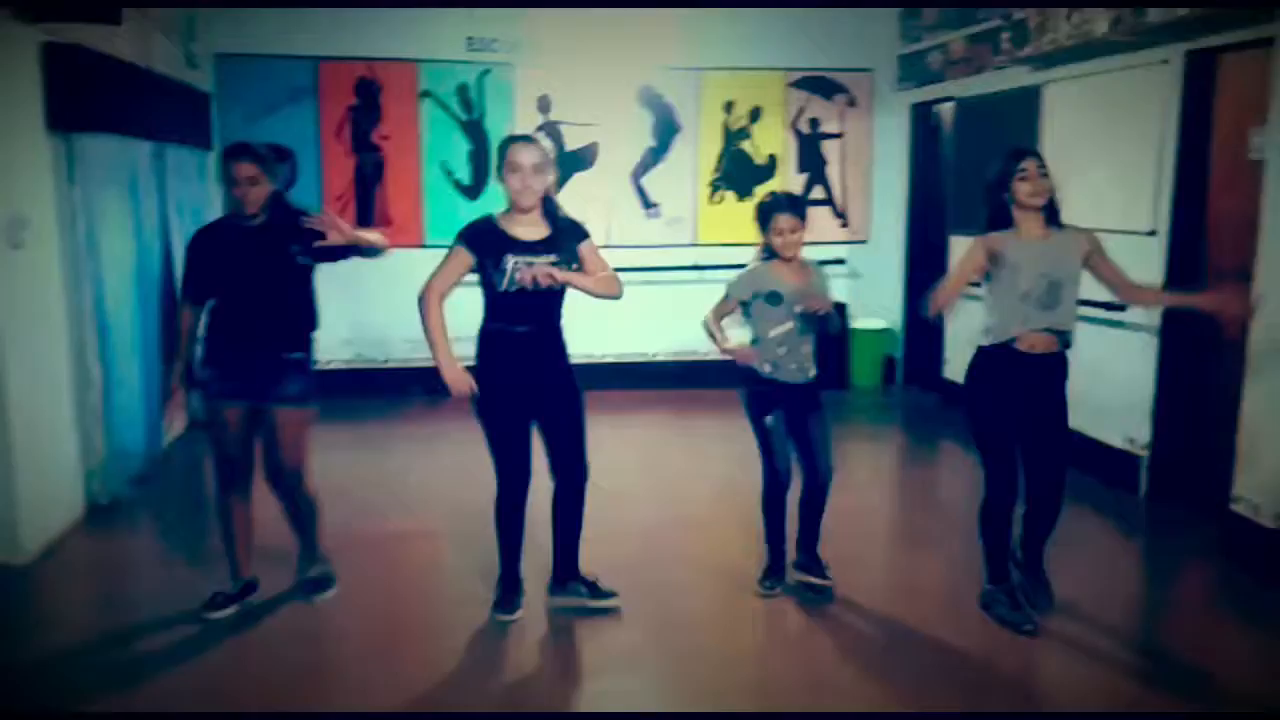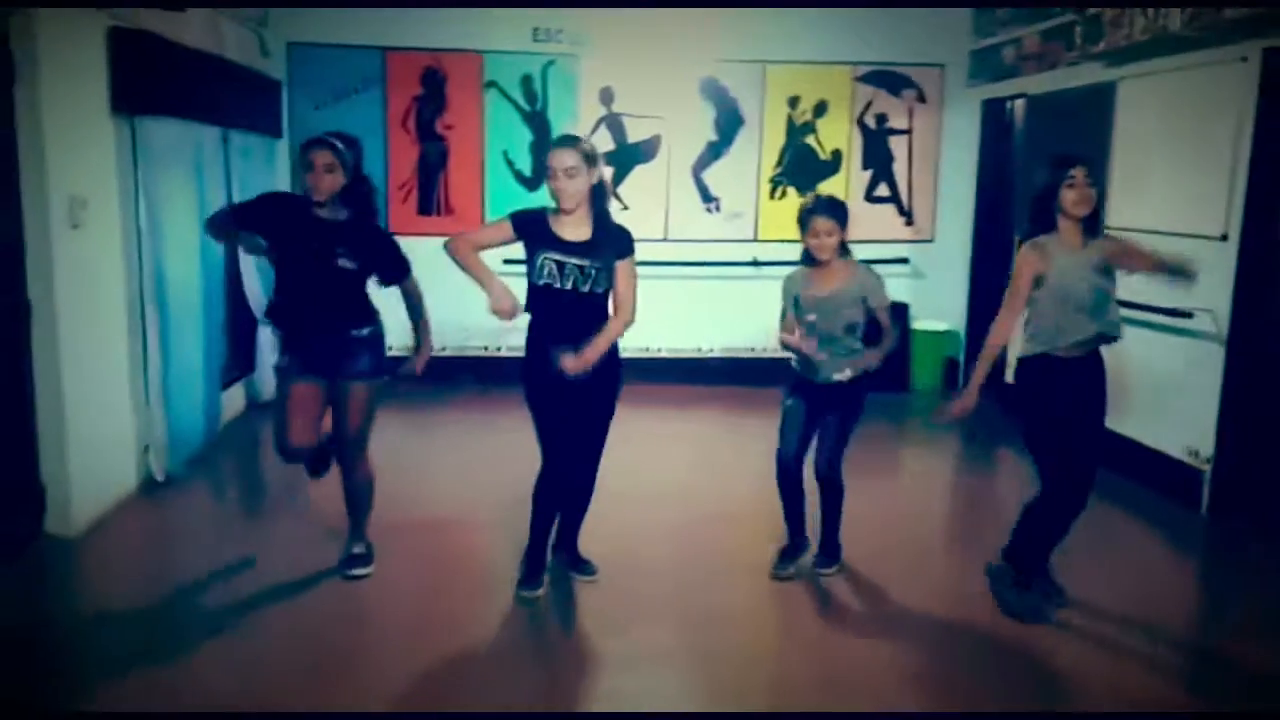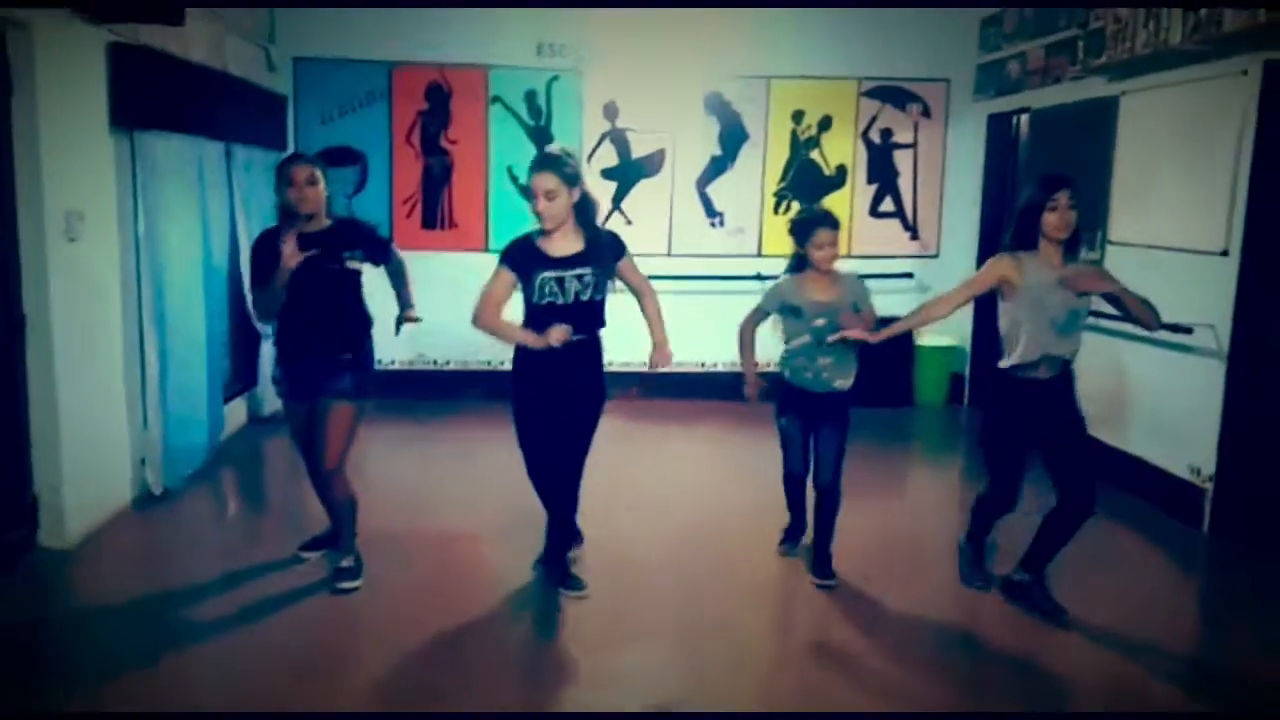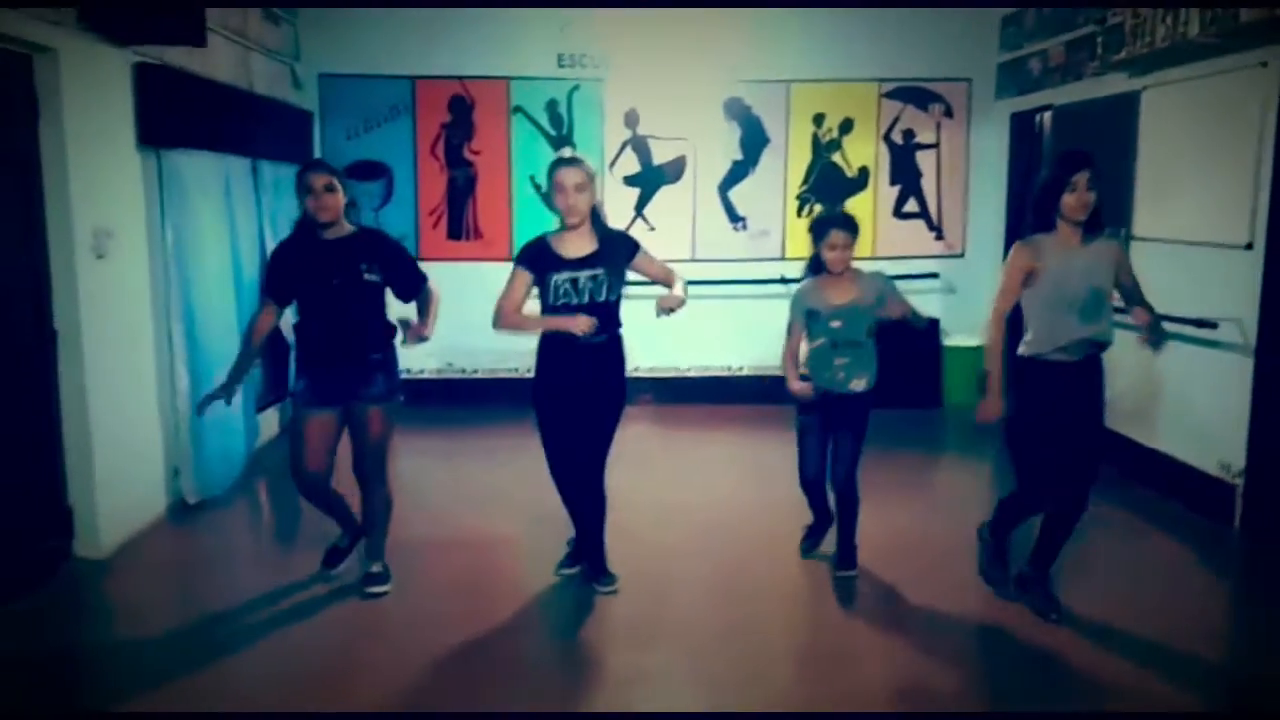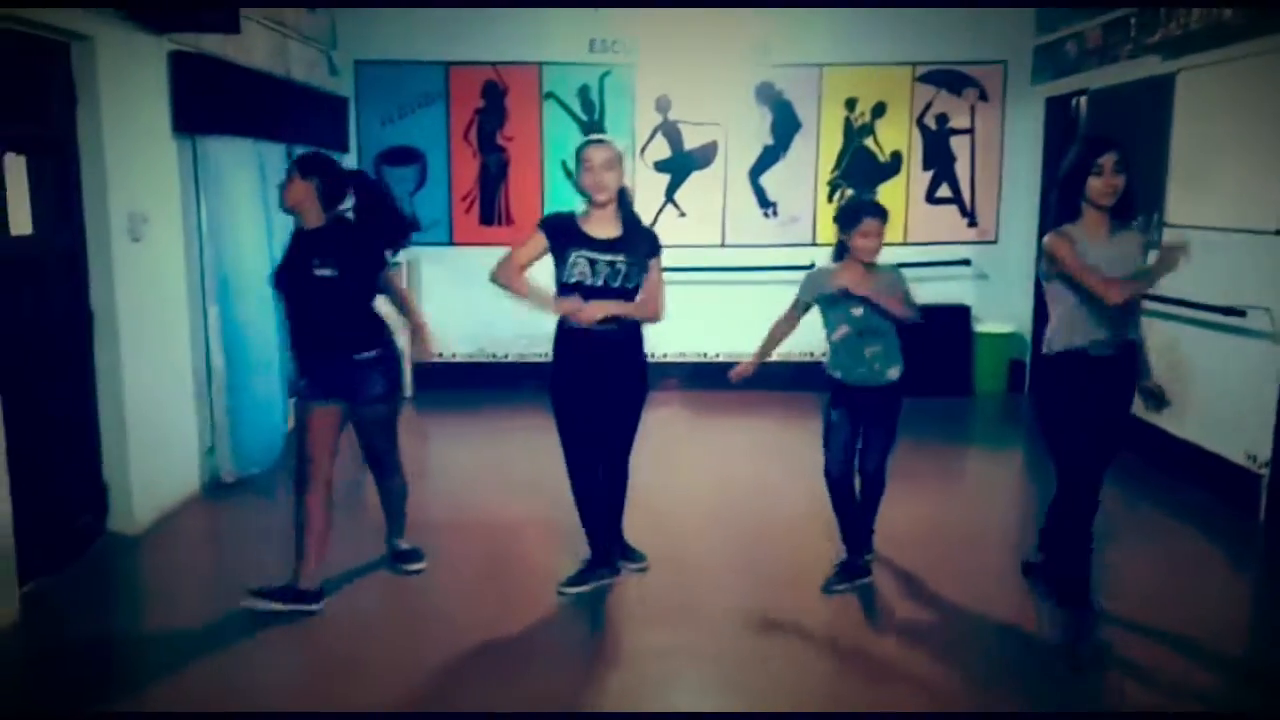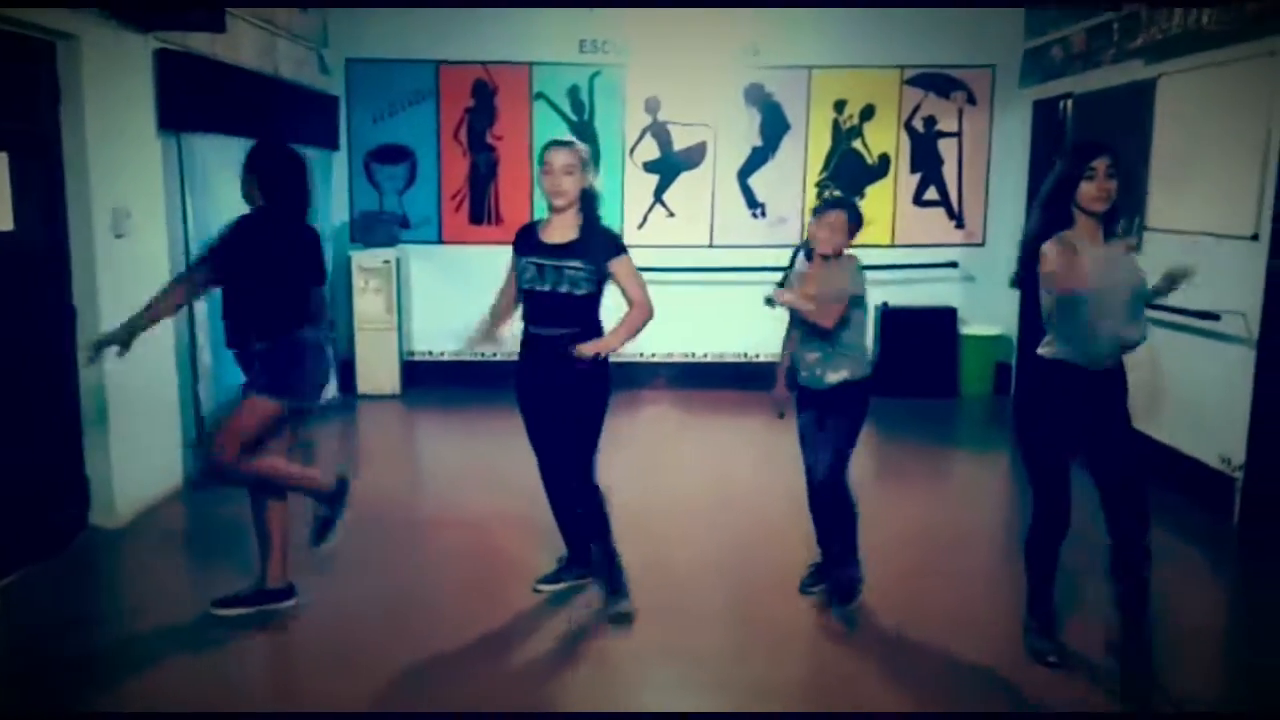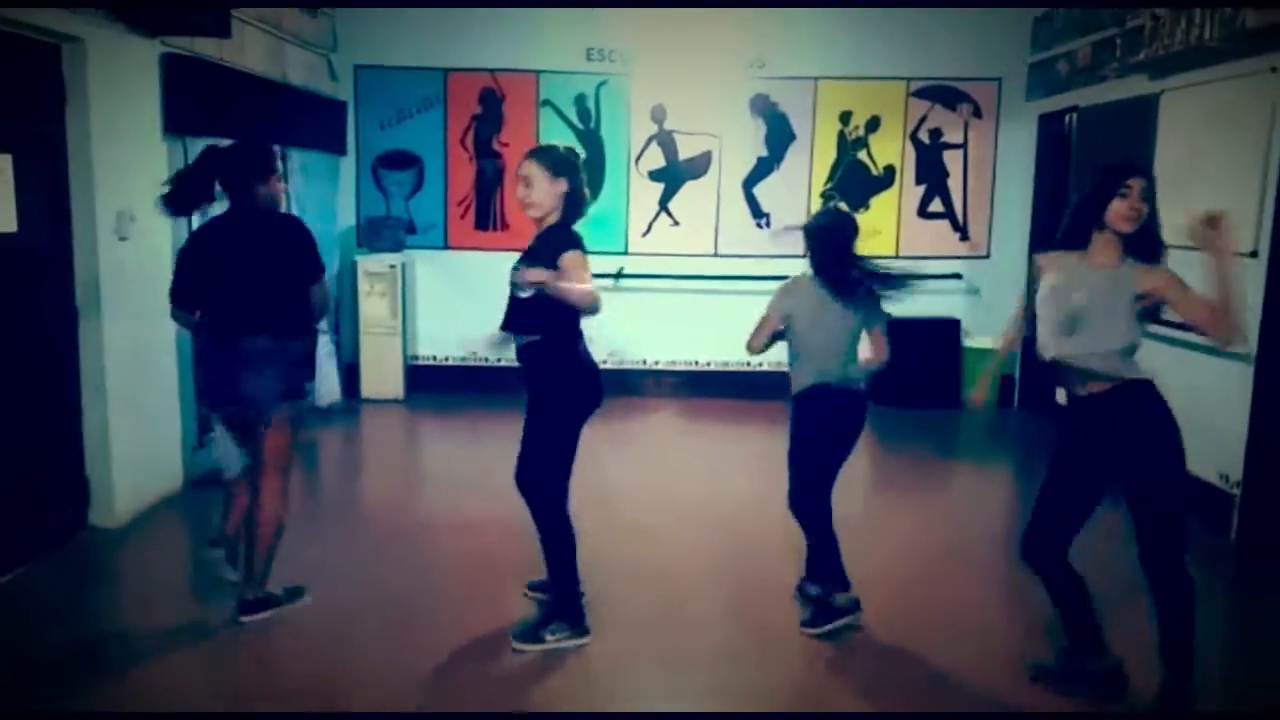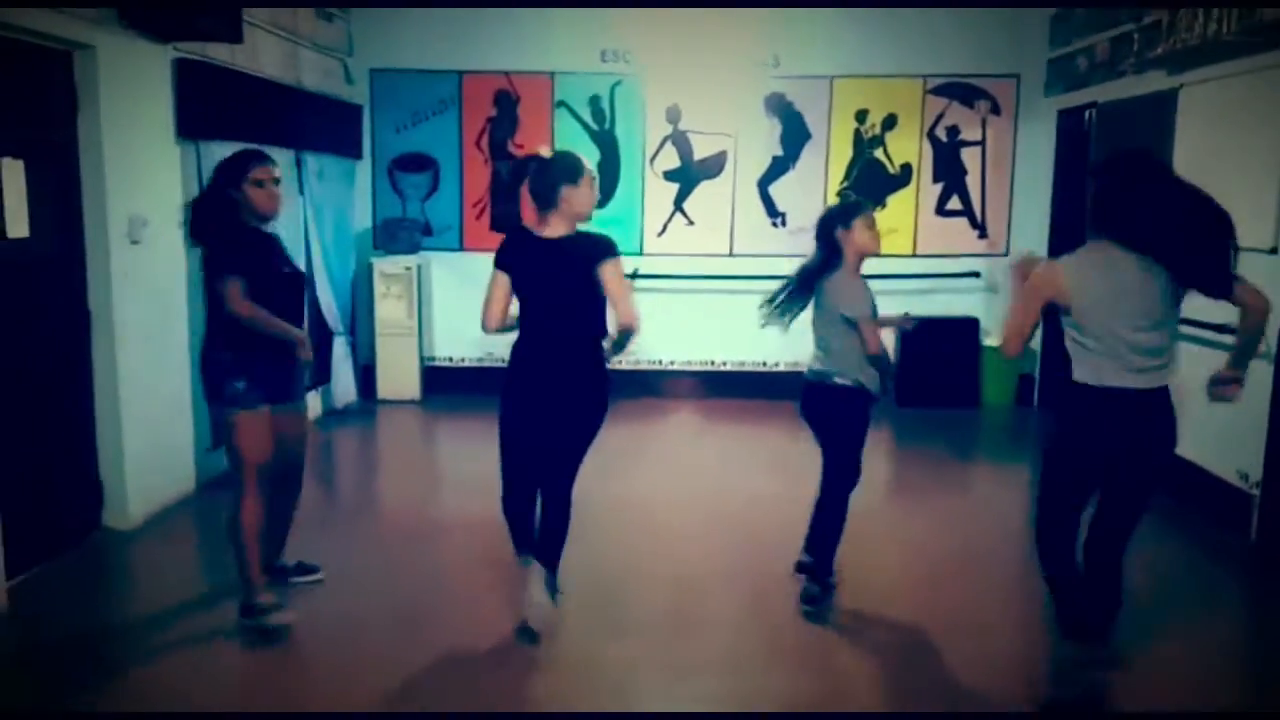
dt=0.3s
person 1, frame 1
left shoulder: (1078, 243)
right shoulder: (990, 247)
left elbow: (1129, 291)
right elbow: (938, 304)
left wrist: (1206, 300)
right wrist: (960, 276)
left hip: (1048, 374)
right hip: (997, 372)
left knee: (1048, 484)
right knee: (1002, 482)
left ankle: (1031, 561)
right ankle: (997, 584)
person 1, frame 2
left shoulder: (1108, 247)
right shoulder: (1036, 252)
left elbow: (1184, 274)
right elbow: (1004, 323)
left wrist: (1147, 262)
right wrist: (972, 388)
left hip: (1088, 375)
right hip: (1044, 376)
left knee: (1079, 486)
right knee: (1062, 485)
left ankle: (1034, 567)
right ankle: (1011, 570)
person 1, frame 3
left shoulder: (1088, 274)
right shoulder: (1009, 266)
left elbow: (1150, 320)
right elbow: (946, 304)
left wrist: (1112, 290)
right wrist: (884, 333)
left hip: (1059, 395)
right hip: (1014, 393)
left knee: (1080, 498)
right knee: (1004, 495)
left ankle: (1027, 578)
right ankle: (972, 549)
person 1, frame 4
left shoulder: (1111, 251)
right shoulder: (1029, 251)
left elbow: (1137, 302)
right elbow: (998, 320)
left wrist: (1149, 321)
right wrist: (995, 389)
left hip: (1086, 379)
right hip: (1035, 378)
left knee: (1075, 491)
right knee: (1038, 488)
left ankle: (1034, 574)
right ankle: (993, 534)
person 1, frame 5
left shoulder: (1133, 239)
right shoulder: (1060, 241)
right elbow: (1110, 293)
left wrist: (1143, 374)
right wrist: (1161, 268)
left hip: (1113, 373)
right hip: (1066, 375)
left knee: (1080, 487)
right knee: (1080, 492)
left ankle: (1047, 563)
right ankle: (1075, 606)
person 1, frame 6
left shoulder: (1124, 251)
right shoulder: (1058, 247)
right elbow: (1063, 279)
left wrist: (1162, 288)
right wrist: (1068, 283)
left hip: (1107, 392)
right hip: (1050, 389)
left knee: (1132, 520)
right knee: (1053, 515)
left ankle: (1135, 644)
right ankle: (1039, 619)
person 1, frame 7
left shoulder: (1146, 276)
right shoulder: (1050, 263)
left elbow: (1223, 328)
right elbow: (1023, 323)
left wrist: (1219, 254)
right wrist: (989, 374)
left hip: (1135, 421)
right hip: (1083, 424)
left knee: (1162, 561)
right knee: (1041, 545)
left ankle: (1178, 678)
right ankle: (1090, 654)
person 1, frame 8
left shoulder: (1059, 272)
right shoulder: (1174, 264)
left elbow: (1012, 348)
right elbow: (1257, 304)
left wrist: (1022, 282)
right wrist: (1235, 368)
left hip: (1086, 417)
right hip: (1153, 419)
left knee: (1054, 539)
right knee: (1106, 548)
left ankle: (1080, 655)
right ankle: (1088, 654)
person 2, frame 1
left shoulder: (570, 232)
right shoulder: (482, 234)
left elbow: (612, 287)
right elbow: (431, 295)
left wrist: (555, 273)
right wrist: (446, 360)
left hip: (553, 365)
right hip: (499, 367)
left knee: (573, 472)
right knee: (514, 478)
left ankle: (567, 577)
right ankle: (509, 580)
person 2, frame 2
left shoulder: (615, 237)
right shoulder: (531, 224)
left elbow: (624, 312)
right elbow: (458, 243)
left wrist: (586, 358)
right wrist: (494, 287)
left hip: (597, 363)
right hip: (544, 358)
left knee: (586, 463)
right knee: (557, 461)
left ankle: (568, 545)
right ankle: (535, 555)
person 2, frame 3
left shoulder: (605, 245)
right shoulder: (520, 252)
left elbow: (642, 290)
right elbow: (484, 316)
left wrist: (658, 337)
right wrist: (536, 340)
left hip: (583, 372)
right hip: (532, 375)
left knee: (567, 468)
right knee: (540, 466)
left ankle: (556, 553)
right ankle: (564, 535)
person 2, frame 4
left shoulder: (618, 245)
right shoulder: (535, 253)
left elbow: (672, 279)
right elbow: (503, 317)
left wrist: (674, 294)
right wrist: (561, 321)
left hip: (605, 372)
right hip: (554, 375)
left knee: (590, 467)
right knee: (563, 467)
left ankle: (593, 554)
right ankle: (584, 539)
person 2, frame 5
left shoulder: (643, 239)
right shoulder: (558, 227)
left elbow: (653, 310)
right elbow: (502, 273)
left wrist: (609, 307)
right wrist: (553, 301)
left hip: (624, 362)
right hip: (572, 361)
left knee: (614, 458)
right knee: (582, 462)
left ankle: (615, 539)
right ankle: (602, 557)
person 2, frame 6
left shoulder: (602, 240)
right shoulder: (526, 237)
left elbow: (642, 307)
right elbow: (509, 296)
left wrist: (608, 343)
right wrist: (489, 325)
left hip: (584, 373)
right hip: (535, 370)
left knee: (578, 475)
right knee: (552, 471)
left ankle: (610, 572)
right ankle: (578, 558)
person 2, frame 7
left shoulder: (558, 241)
right shoulder: (554, 240)
left elbow: (589, 298)
left wrist: (553, 282)
right wrist: (515, 328)
left hip: (559, 380)
right hip: (565, 376)
left knee: (546, 493)
right knee: (532, 479)
left ankle: (568, 616)
right ankle: (563, 577)
person 2, frame 8
left shoulder: (514, 248)
right shoulder: (597, 248)
left elbow: (492, 322)
right elbow: (626, 317)
right wrist: (617, 340)
left hip: (527, 382)
right hip: (585, 385)
left knee: (519, 484)
right knee: (559, 486)
left ankle: (531, 564)
right ankle: (545, 582)
person 3, frame 1
left shoulder: (299, 229)
right shoulder: (209, 241)
left elbow: (377, 246)
right elbow: (190, 309)
left wrist: (346, 235)
right wrist: (177, 375)
left hip: (286, 366)
right hip: (227, 369)
left knee: (286, 474)
right knee: (231, 478)
left ankle: (314, 560)
right ankle: (240, 579)
person 3, frame 2
left shoulder: (366, 233)
right shoulder: (279, 211)
left elbow: (407, 286)
right elbow: (217, 223)
left wrist: (423, 342)
right wrist: (245, 241)
left hip: (357, 347)
right hip: (302, 350)
left knee: (352, 450)
right knee: (294, 445)
left ankle: (359, 540)
right ankle: (319, 451)
person 3, frame 3
left shoulder: (353, 234)
right shoulder: (269, 245)
left elbow: (392, 257)
right elbow: (266, 311)
left wrist: (405, 303)
right wrist: (284, 270)
left hip: (345, 364)
right hip: (294, 363)
left knee: (329, 466)
right knee: (313, 460)
left ankle: (348, 551)
right ankle: (338, 528)
person 3, frame 4
left shoulder: (378, 246)
right shoulder: (292, 253)
left elbow: (423, 290)
right elbow: (267, 315)
left wrist: (424, 324)
right wrist: (237, 374)
left hip: (372, 371)
right hip: (316, 374)
left knee: (371, 471)
right knee: (308, 476)
left ankle: (375, 559)
right ankle: (349, 527)
person 3, frame 5
left shoulder: (346, 235)
right shoulder: (299, 239)
left elbow: (391, 281)
left wrist: (418, 328)
left hip: (368, 365)
right hip: (318, 372)
left knee: (384, 461)
right knee: (311, 472)
left ankle: (398, 541)
right ankle: (305, 585)
person 3, frame 6
left shoulder: (252, 230)
right shoulder: (299, 232)
left elbow: (193, 284)
left wrist: (128, 329)
left hip: (282, 362)
right hip: (300, 356)
left knee: (223, 459)
right knee: (264, 466)
left ankle: (326, 487)
right ankle: (275, 584)
person 3, frame 7
left shoulder: (200, 241)
right shoulder: (289, 231)
left elbow: (183, 313)
right elbow: (319, 299)
right wrist: (299, 334)
left hip: (219, 368)
right hip: (276, 365)
left knee: (259, 460)
right knee: (273, 477)
left ankle: (230, 537)
right ankle: (253, 592)
person 3, frame 8
left shoulder: (265, 242)
right shoulder: (234, 241)
right elbow: (237, 306)
left wrist: (295, 343)
right wrist: (296, 337)
left hip: (278, 370)
right hip: (237, 373)
left knee: (289, 472)
right knee: (255, 480)
left ankle: (271, 562)
right ankle: (256, 596)
person 4, frame 1
left shoulder: (813, 275)
right shoulder: (752, 277)
left elbow: (829, 326)
right elbow: (712, 320)
left wrist: (826, 312)
right wrist: (729, 347)
left hip: (805, 386)
right hip: (765, 386)
left knee: (821, 470)
right knee: (779, 473)
left ankle: (807, 554)
right ankle: (774, 560)
person 4, frame 2
left shoulder: (864, 279)
right shoulder: (795, 282)
left elbow: (889, 329)
right elbow: (786, 334)
left wrist: (877, 353)
right wrist: (793, 342)
left hip: (845, 387)
right hip: (804, 383)
left knee: (827, 467)
right knee: (787, 459)
left ankle: (830, 546)
right ankle: (795, 539)
person 4, frame 3
left shoulder: (852, 285)
right shoulder: (783, 290)
left elbow: (872, 329)
right elbow: (746, 328)
left wrist: (860, 331)
right wrist: (750, 376)
left hip: (834, 396)
right hip: (793, 393)
left knee: (827, 478)
right knee: (794, 470)
left ankle: (821, 554)
right ankle: (796, 525)
person 4, frame 4
left shoulder: (875, 284)
right shoulder: (805, 294)
left elbow: (916, 321)
right elbow: (791, 348)
left wrist: (900, 312)
right wrist: (792, 380)
left hip: (855, 398)
right hip: (814, 395)
left knee: (842, 478)
right knee: (810, 475)
left ankle: (846, 547)
right ankle: (821, 520)
person 4, frame 5
left shoulder: (890, 276)
right shoulder: (820, 279)
left elbow: (913, 317)
right elbow: (787, 322)
left wrist: (871, 293)
right wrist: (754, 361)
left hip: (885, 389)
right hip: (843, 389)
left knee: (873, 473)
right knee: (837, 473)
left ankle: (864, 536)
right ankle: (856, 559)
person 4, frame 6
left shoulder: (849, 271)
right shoulder: (798, 274)
left elbow: (829, 319)
left wrist: (790, 300)
right wrist: (781, 380)
left hip: (847, 389)
right hip: (809, 392)
left knee: (831, 477)
right knee: (816, 481)
left ankle: (848, 566)
right ankle: (829, 561)
person 4, frame 7
left shoulder: (793, 291)
right shoulder: (867, 290)
left elbow: (755, 345)
right elbow: (880, 354)
left wrist: (786, 332)
left hip: (815, 402)
right hip: (854, 402)
left knee: (803, 498)
right knee: (818, 493)
left ankle: (841, 596)
right ankle: (818, 582)
person 4, frame 8
left shoulder: (824, 280)
right shoulder: (853, 286)
right elbow: (874, 348)
left wrist: (883, 320)
right wrist: (882, 375)
left hip: (815, 391)
right hip: (845, 397)
left knee: (836, 479)
right knee: (840, 486)
left ankle: (813, 556)
right ankle: (817, 583)
